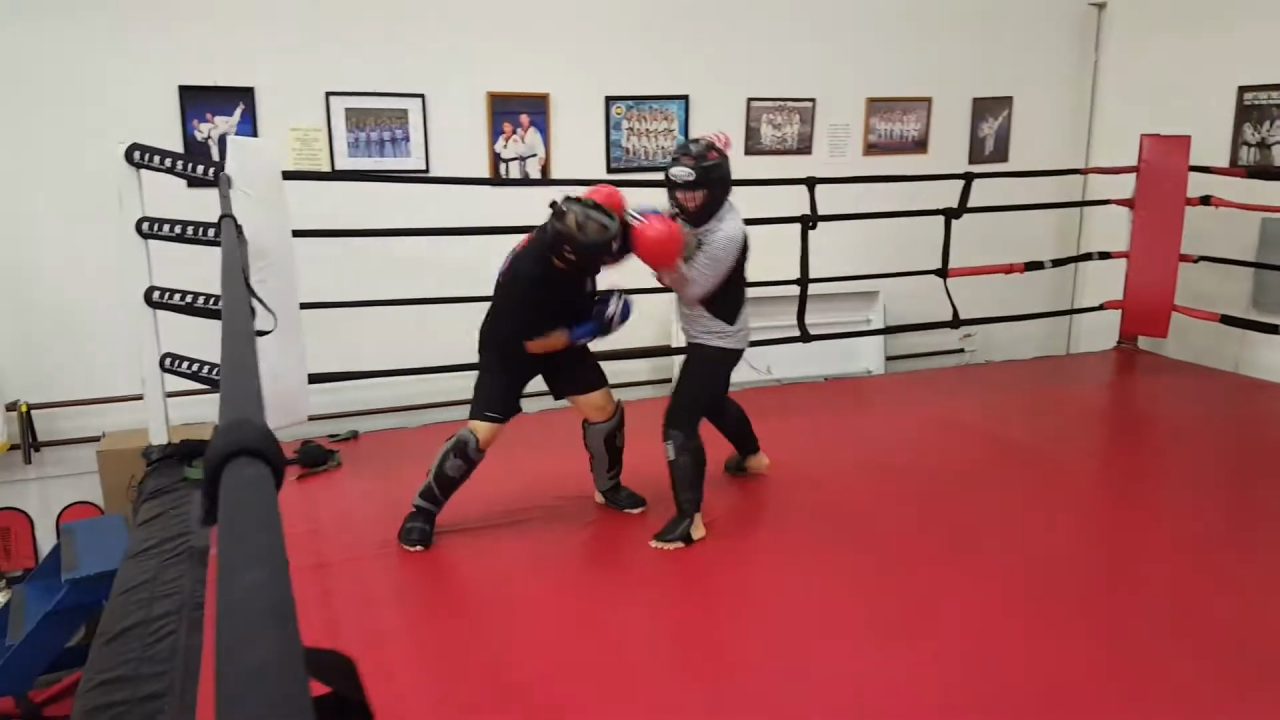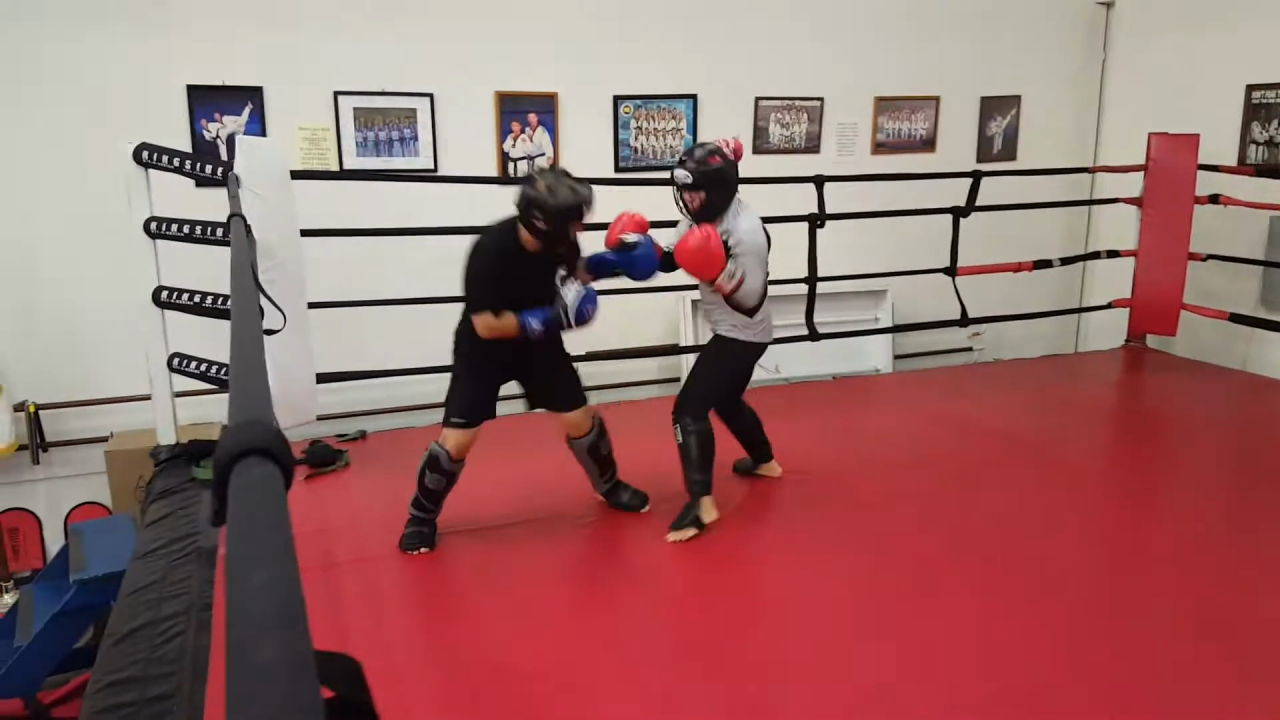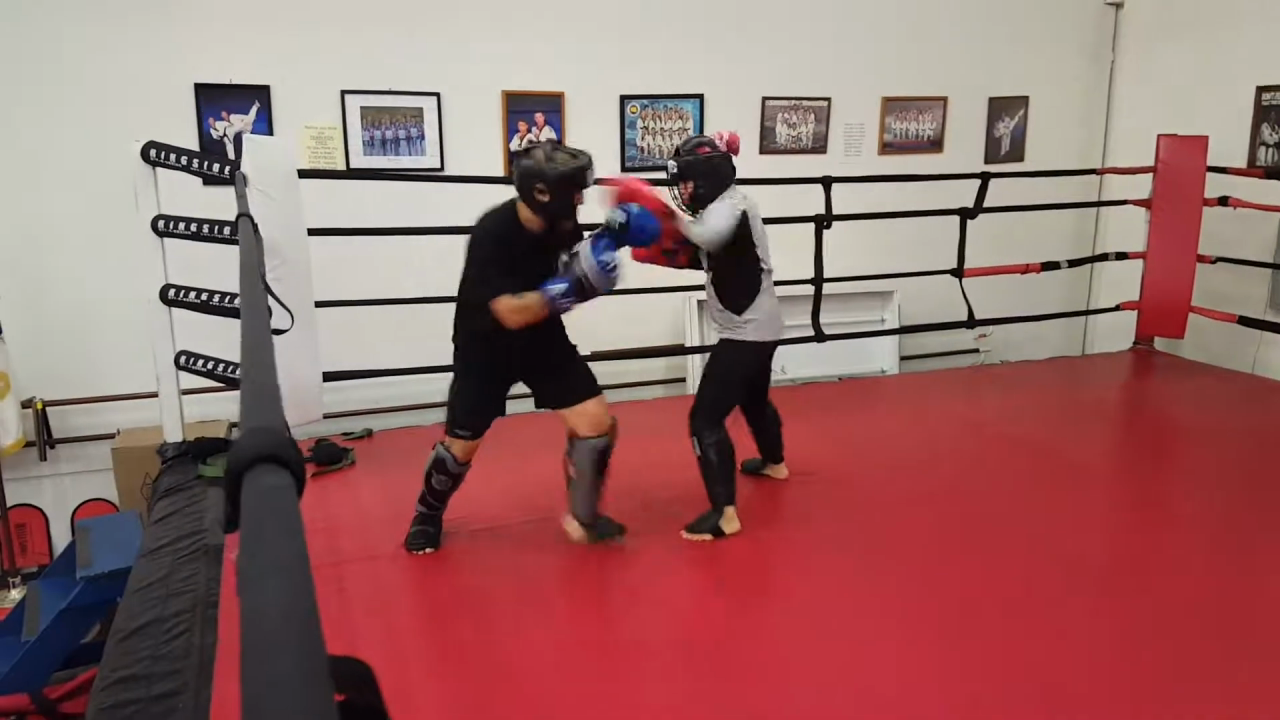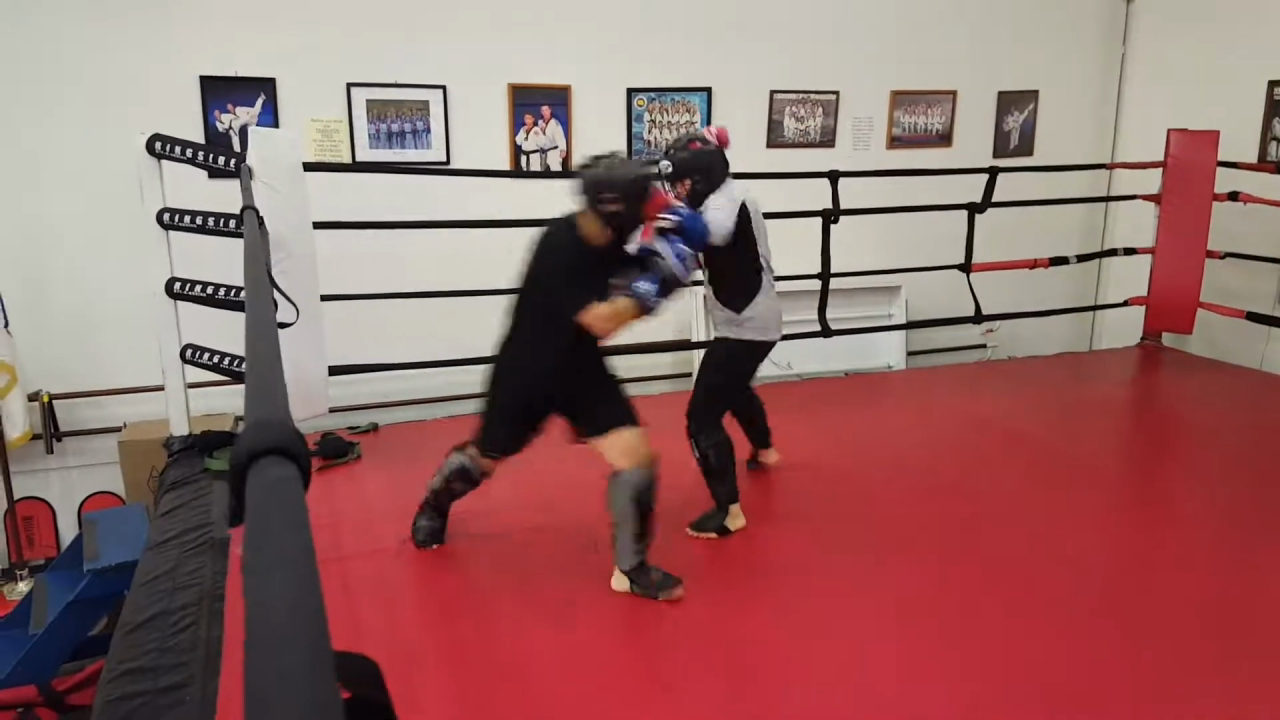
dt=0.2s
person 1, frame 1
left shoulder: (732, 234)
right shoulder: (692, 212)
left elbow: (691, 289)
left wrist: (667, 263)
left hip: (717, 338)
right hip: (703, 333)
left knee: (681, 421)
right knee: (713, 400)
left ankle: (689, 518)
right ankle: (751, 456)
person 1, frame 2
left shoulder: (746, 228)
right shoulder: (706, 219)
left elbow: (749, 294)
right elbow: (671, 259)
left wrist: (715, 273)
right wrist: (641, 240)
left hip: (741, 334)
right hip: (738, 332)
left knee: (689, 410)
right knee: (727, 400)
left ankle: (702, 504)
right ankle: (765, 461)
person 1, frame 3
left shoulder: (729, 207)
right shoulder: (730, 204)
left elbow: (704, 236)
right elbow: (709, 257)
left wrist: (660, 209)
right wrist: (669, 250)
left hip: (745, 333)
right hip: (759, 328)
left knee: (705, 418)
right knee: (754, 398)
left ankle: (725, 513)
right ankle: (774, 462)
person 1, frame 4
left shoulder: (724, 201)
right shoulder: (728, 197)
left elbow: (713, 231)
right elbow: (716, 251)
left hip: (742, 328)
right hip: (754, 323)
left knee: (703, 416)
right knee: (735, 390)
left ankle: (729, 512)
right ankle: (764, 449)
person 2, frame 1
left shoulder: (566, 235)
right shoulder: (527, 276)
left elbow: (598, 256)
right elbow: (535, 345)
left wrist: (618, 236)
right wrist: (596, 324)
left hip: (555, 334)
right hip: (510, 348)
left knee: (602, 409)
right knee: (481, 434)
left ankle: (609, 486)
right ankle: (423, 510)
person 2, frame 2
left shoulder: (557, 240)
right shoulder: (491, 251)
left elbow: (575, 270)
right elbow: (485, 326)
left wrist: (618, 259)
right wrist: (552, 317)
left hip: (537, 343)
right hip: (483, 350)
left knee: (583, 421)
right knee: (454, 440)
left ankle: (608, 485)
right ankle: (422, 515)
person 2, frame 3
left shoulder: (556, 223)
right shoulder: (493, 233)
left elbow: (577, 251)
right elbow: (514, 313)
left wrist: (620, 228)
right wrist: (573, 282)
left hip: (544, 340)
right hip: (487, 348)
left knee: (596, 422)
right knee: (462, 444)
left ankle: (583, 516)
right ankle: (428, 516)
person 2, frame 4
left shoulder: (605, 239)
right shoulder: (560, 247)
left elbow: (620, 271)
right elbow: (602, 322)
left wrist: (664, 247)
right wrist: (656, 283)
left hip: (580, 369)
right hip: (528, 373)
left knee: (635, 457)
right knee: (486, 459)
left ankle: (631, 570)
right ankle: (436, 505)
